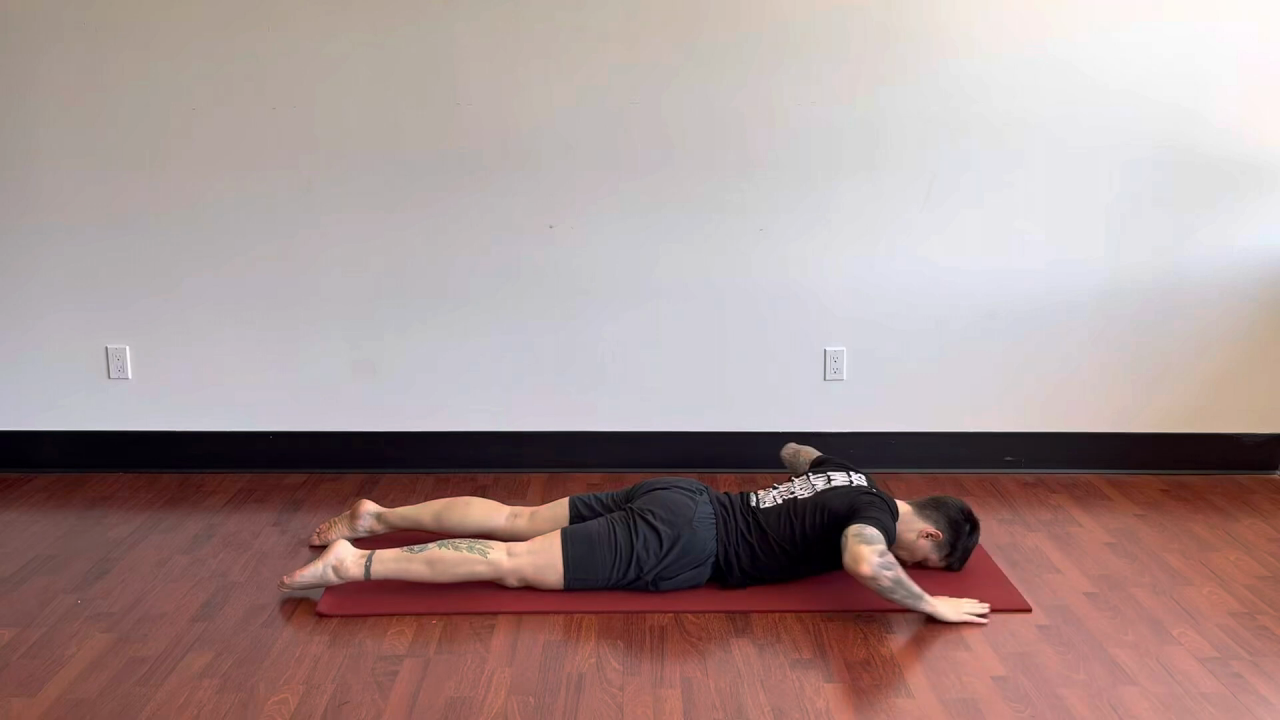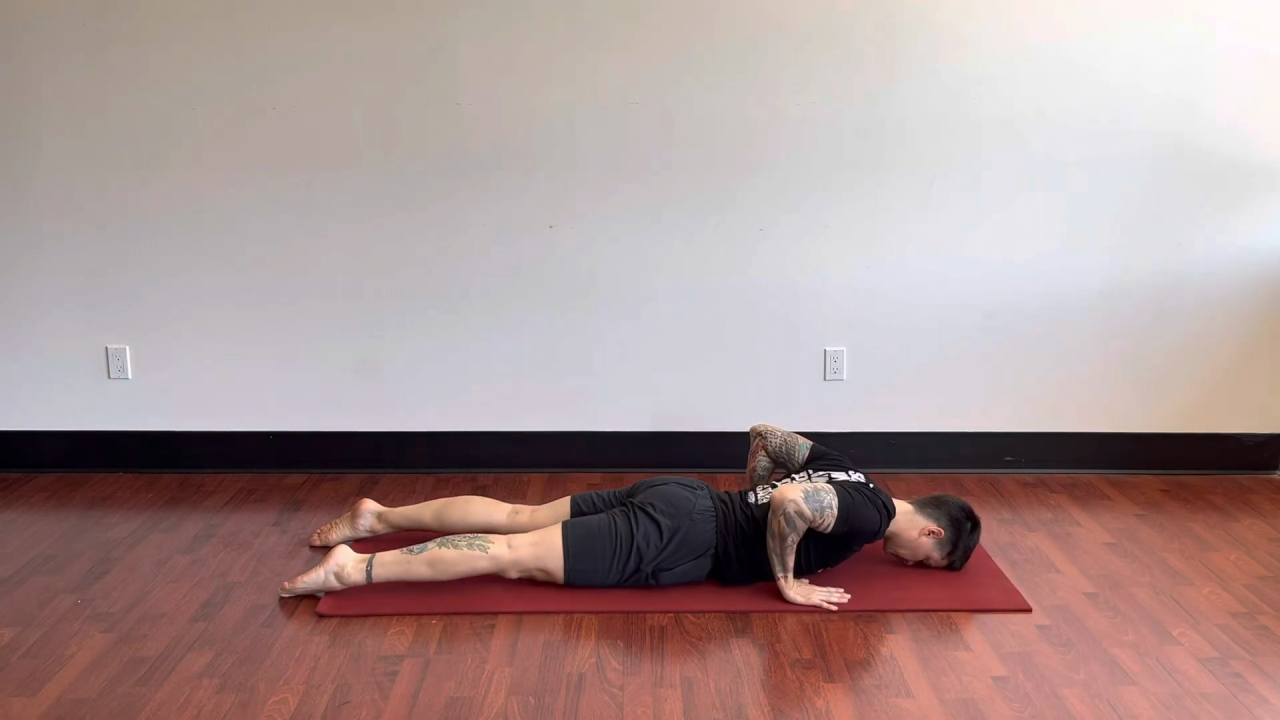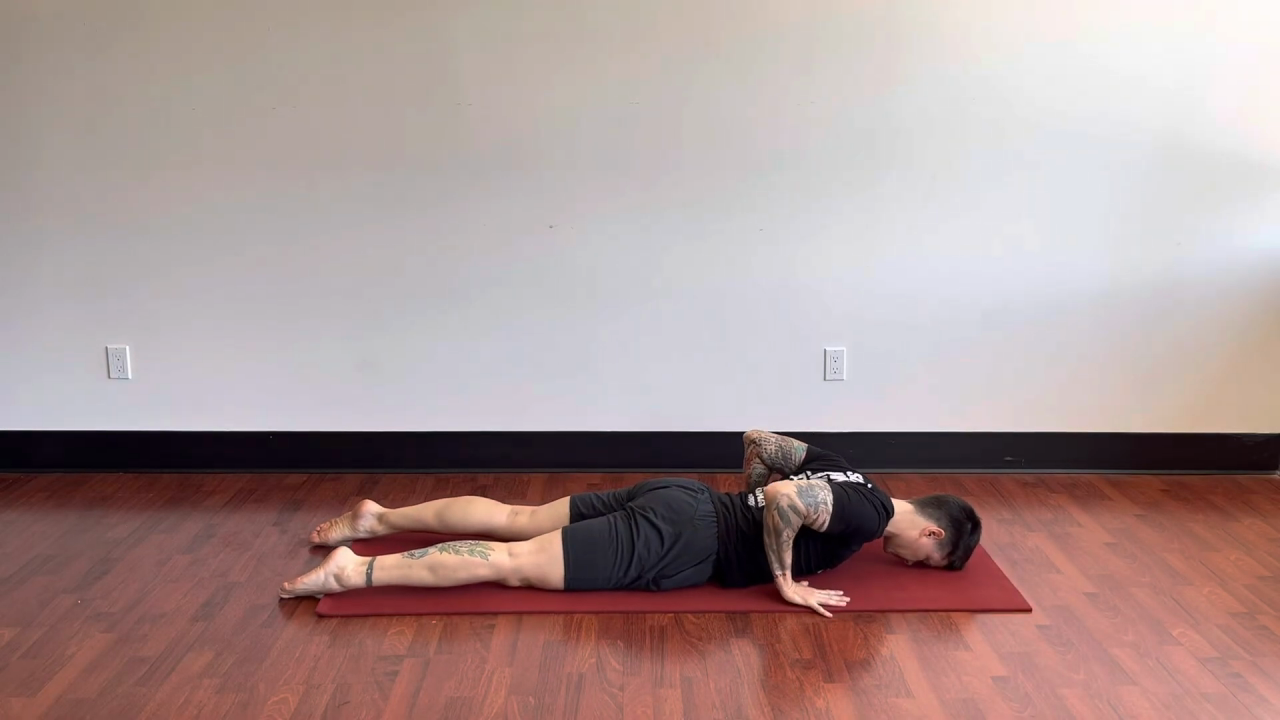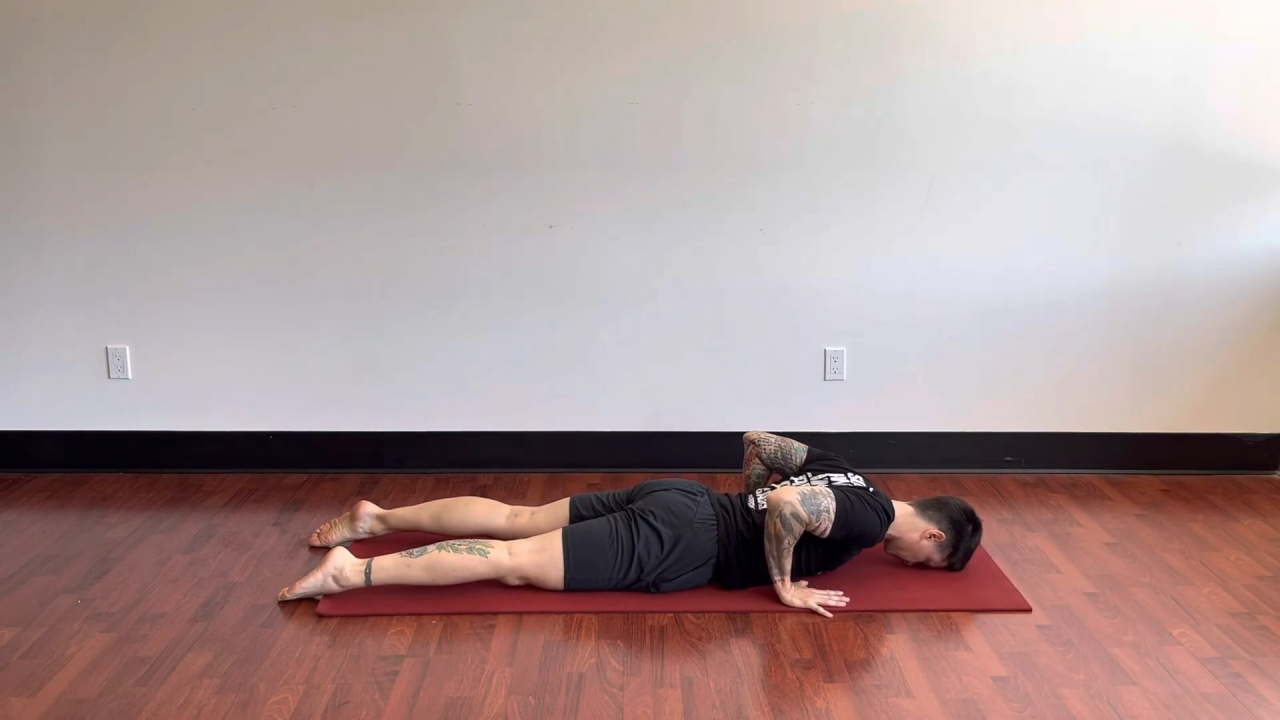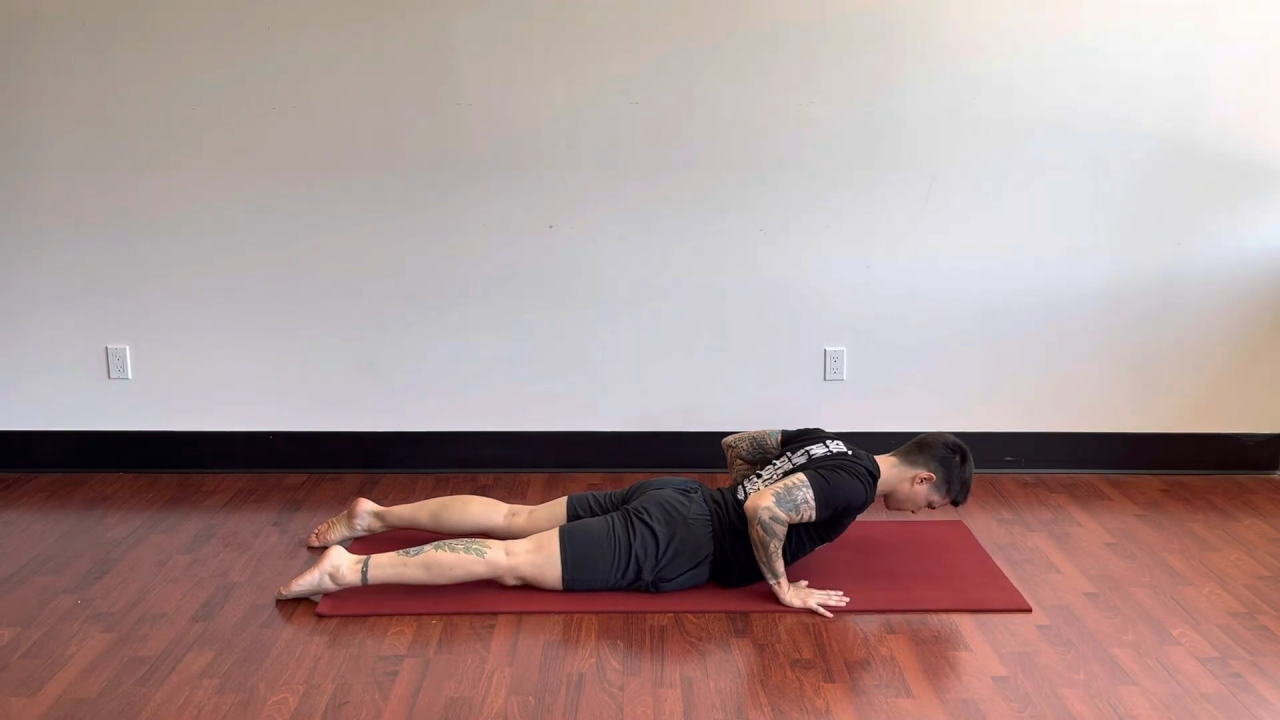
dt=1s
person 1, frame 1
left shoulder: (852, 476)
right shoulder: (877, 515)
left elbow: (792, 450)
right elbow: (857, 559)
right wrist: (928, 605)
left hip: (674, 500)
right hip: (677, 542)
left knee: (515, 520)
right knee: (513, 565)
left ankle: (376, 516)
right ankle: (353, 563)
person 1, frame 2
left shoulder: (845, 471)
right shoulder: (869, 513)
left elbow: (764, 433)
right elbow: (789, 502)
right wrist: (785, 581)
left hip: (675, 498)
right hip: (676, 535)
left knee: (516, 520)
right knee: (516, 557)
left ankle: (377, 517)
right ankle: (354, 569)
person 1, frame 3
left shoulder: (844, 472)
right shoulder: (867, 511)
left elbow: (758, 439)
right elbow: (783, 494)
right wrist: (785, 580)
left hip: (676, 499)
right hip: (676, 540)
left knee: (516, 520)
right knee: (513, 565)
left ankle: (377, 516)
right ankle: (355, 571)
person 1, frame 4
left shoulder: (846, 474)
right shoulder: (869, 518)
left elbow: (759, 441)
right elbow: (788, 503)
right wrist: (782, 583)
left hip: (676, 500)
right hip: (676, 543)
left knee: (517, 520)
right knee: (515, 564)
left ankle: (376, 517)
right ankle: (353, 571)
person 1, frame 5
left shoulder: (829, 443)
right shoulder: (853, 486)
left elbow: (736, 443)
right elbow: (763, 508)
right wrist: (781, 587)
left hip: (671, 498)
right hip: (670, 544)
left knee: (513, 520)
right knee: (512, 563)
left ankle: (373, 515)
right ankle: (350, 569)
